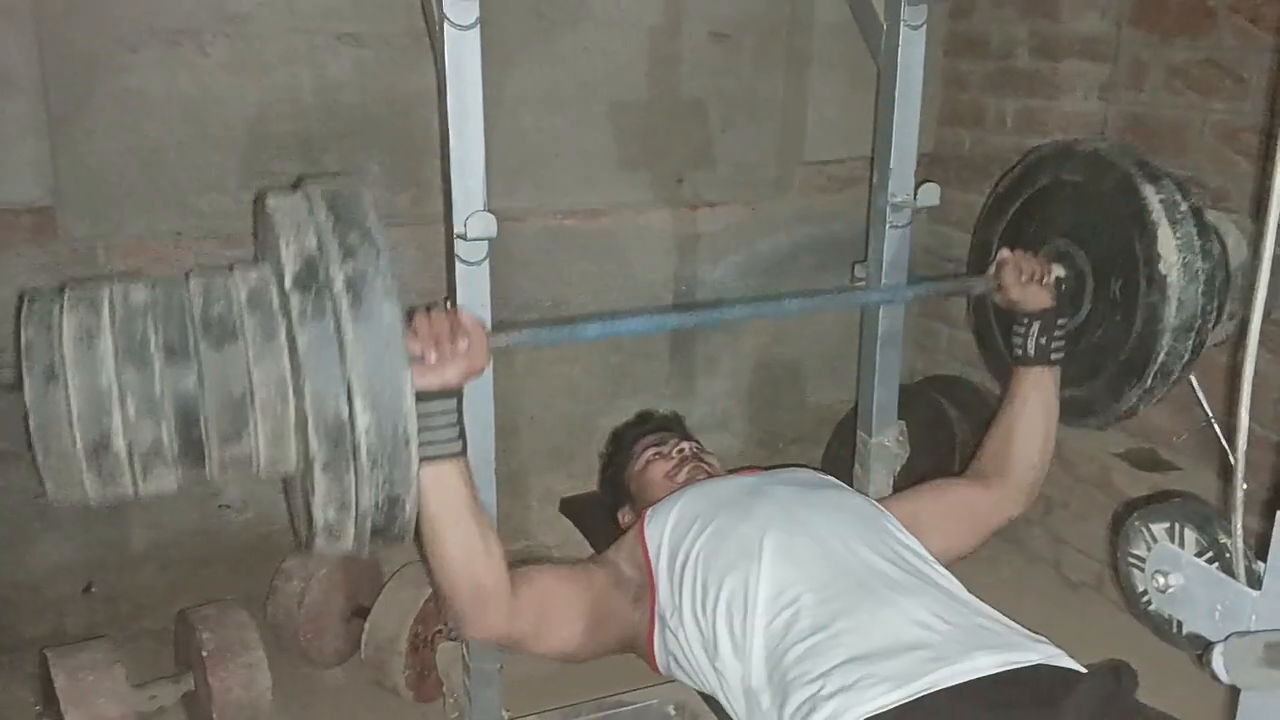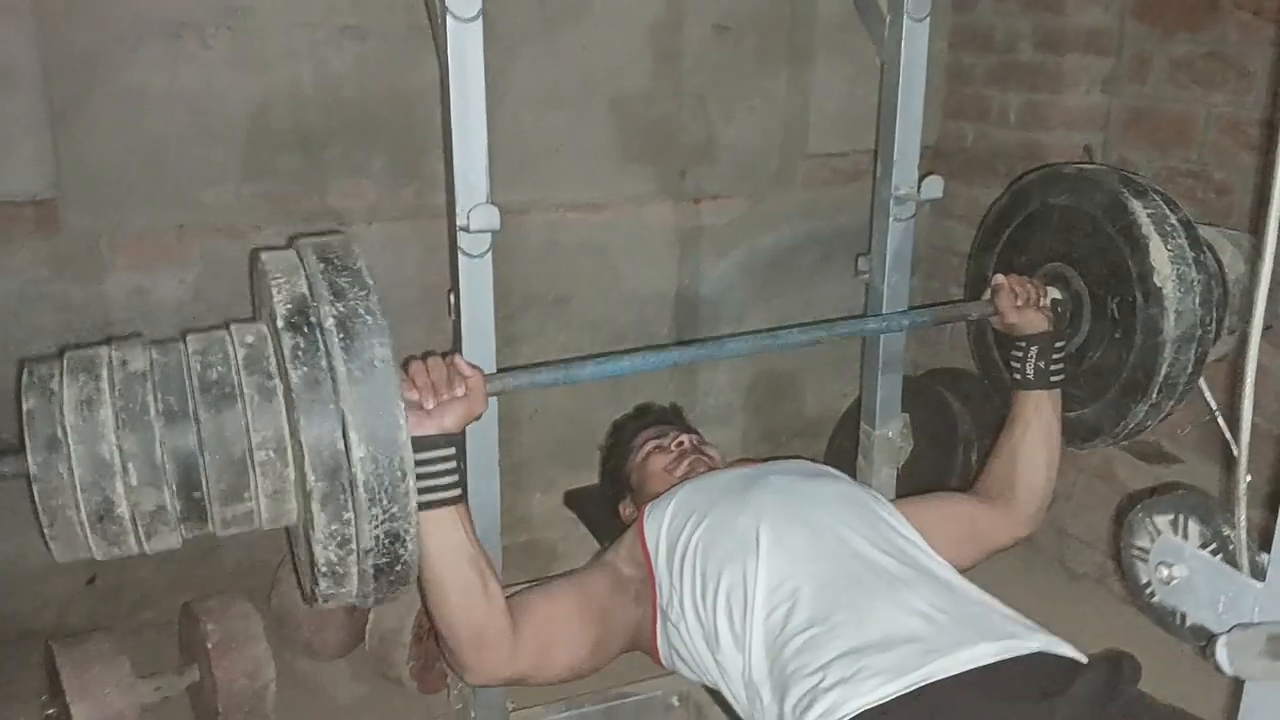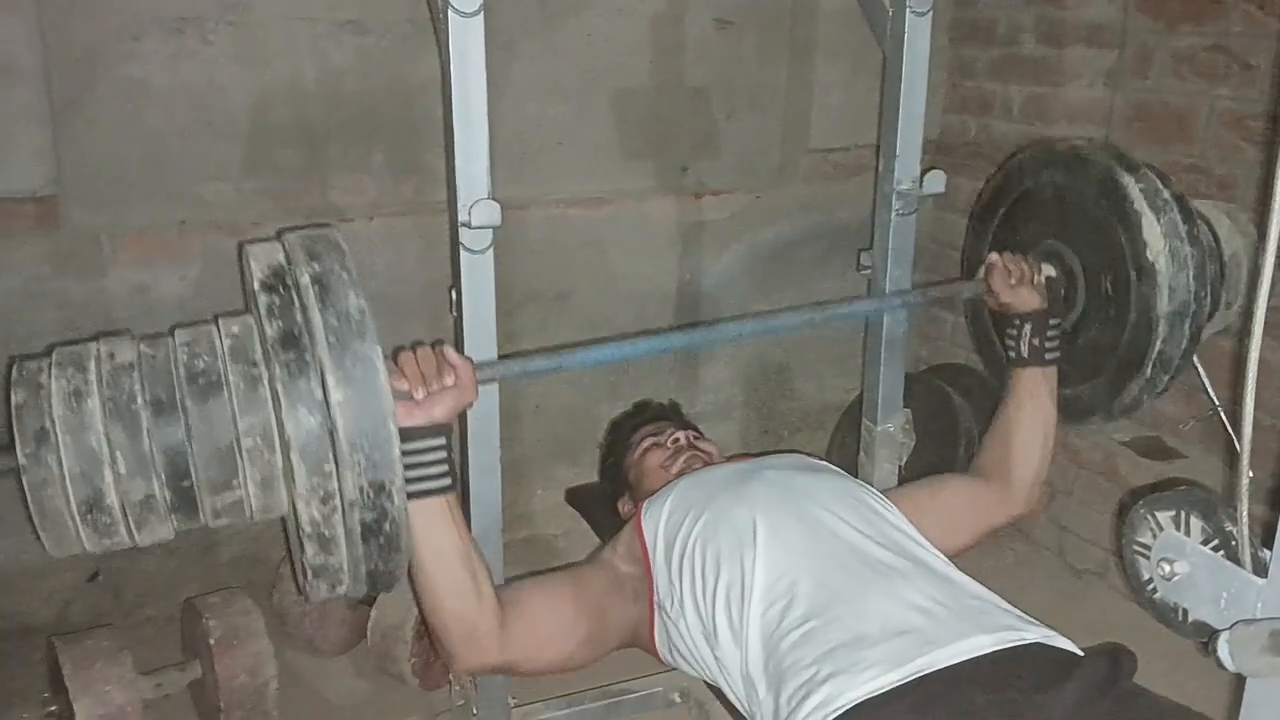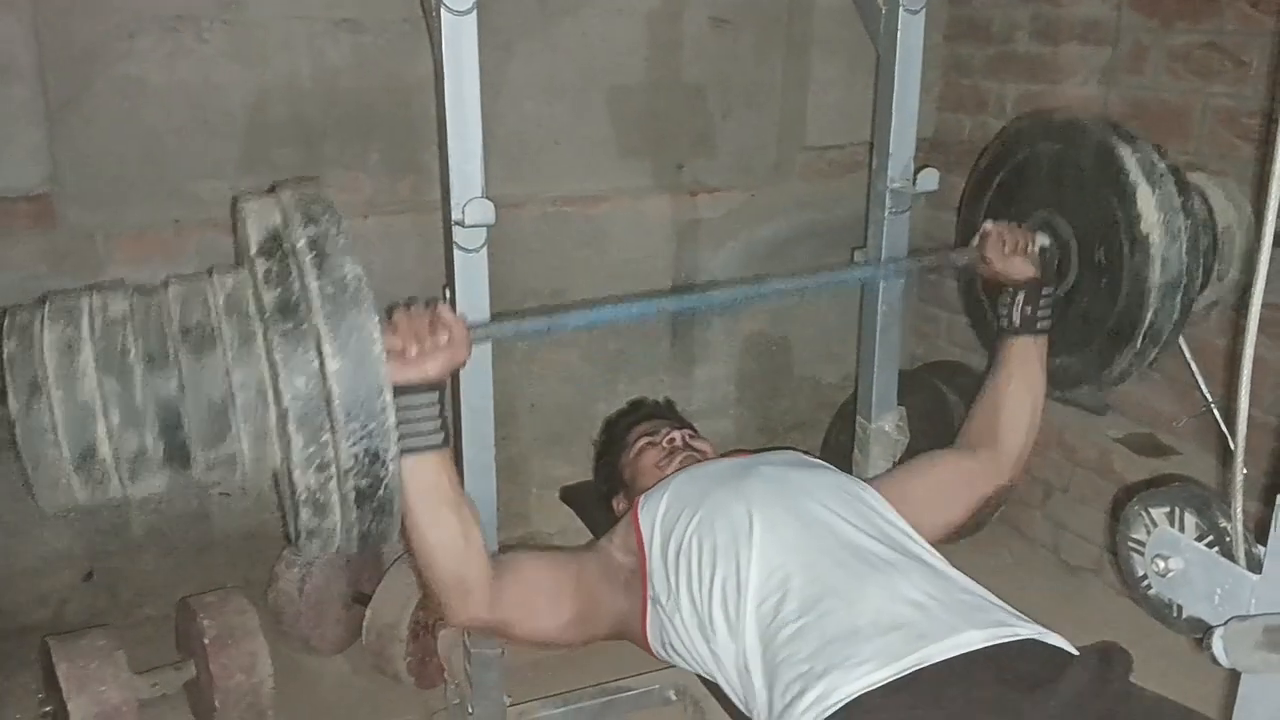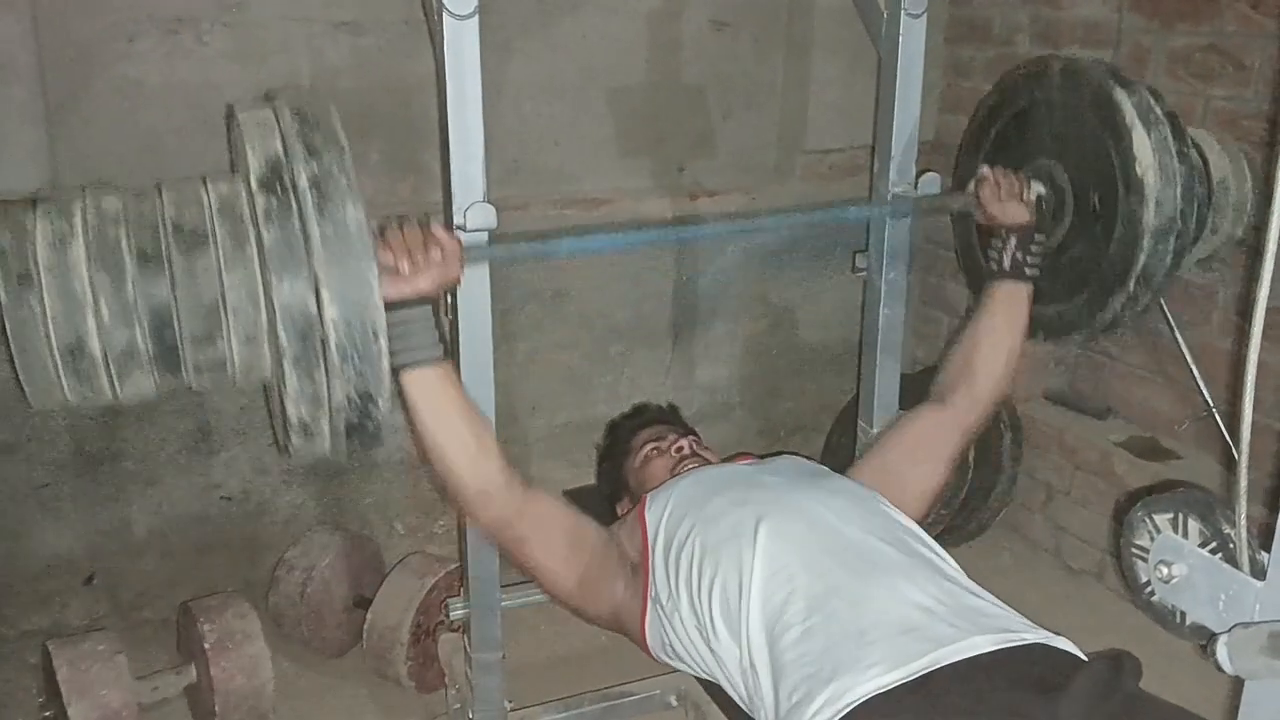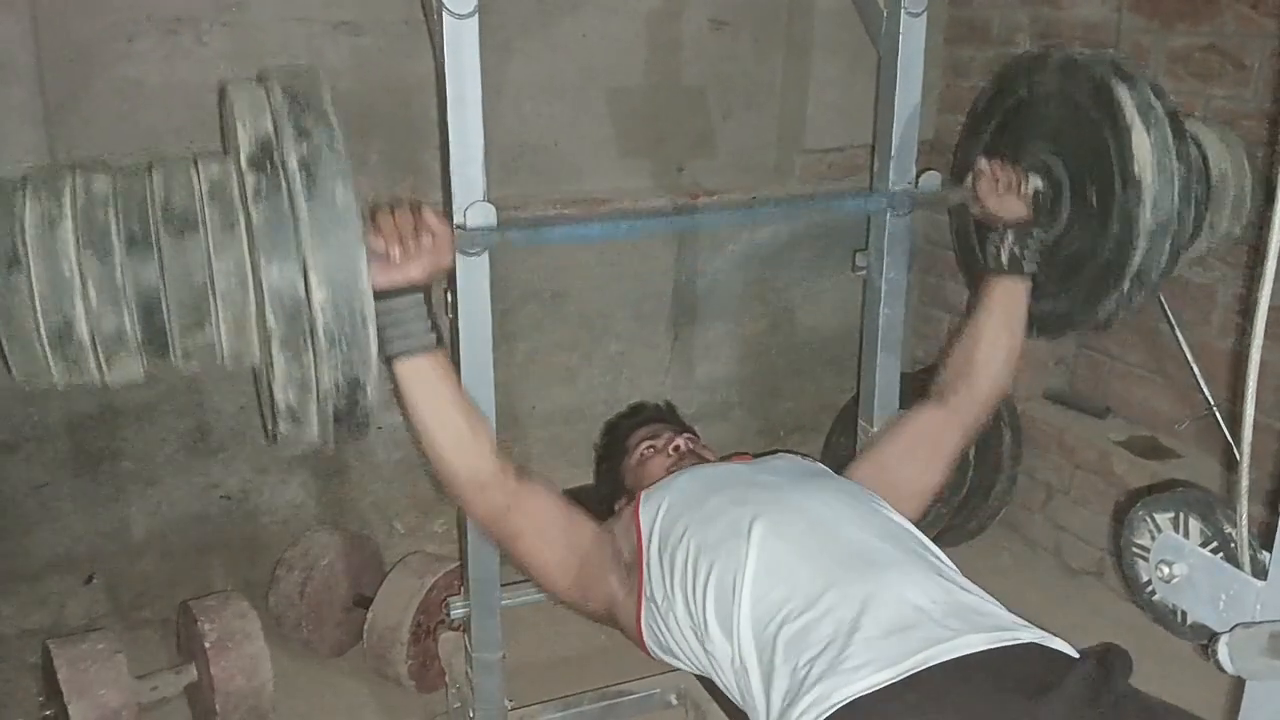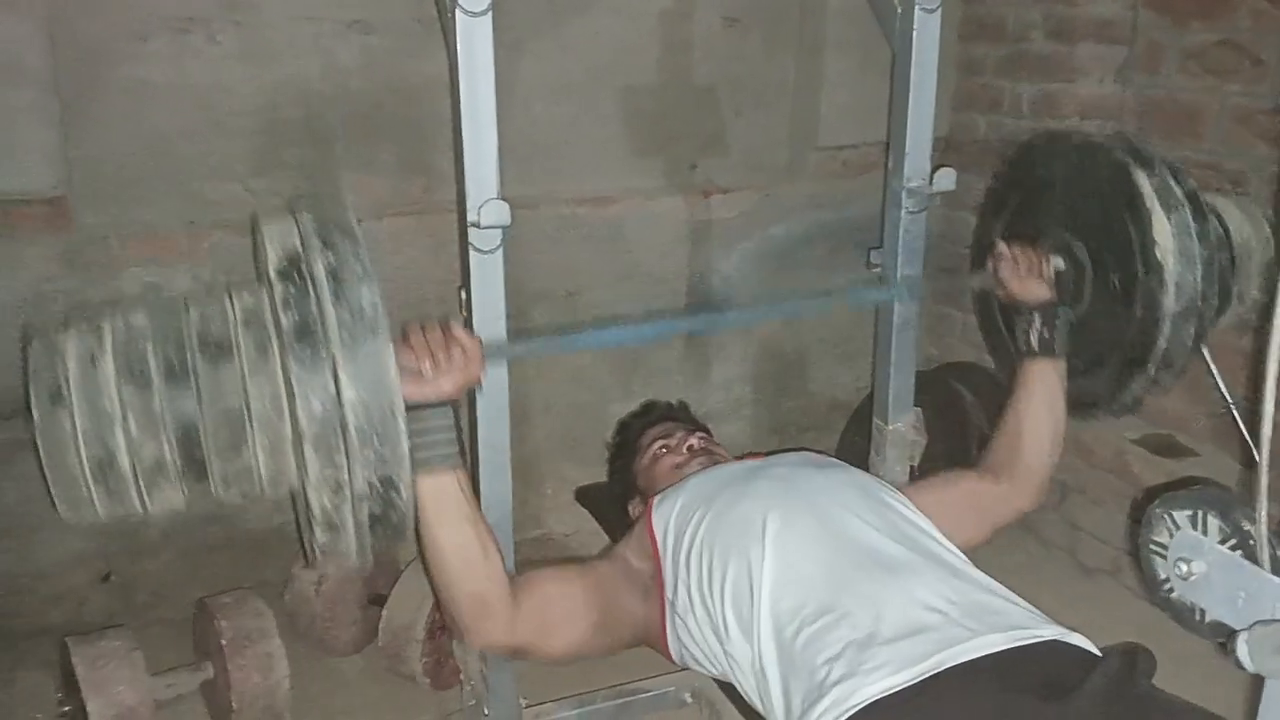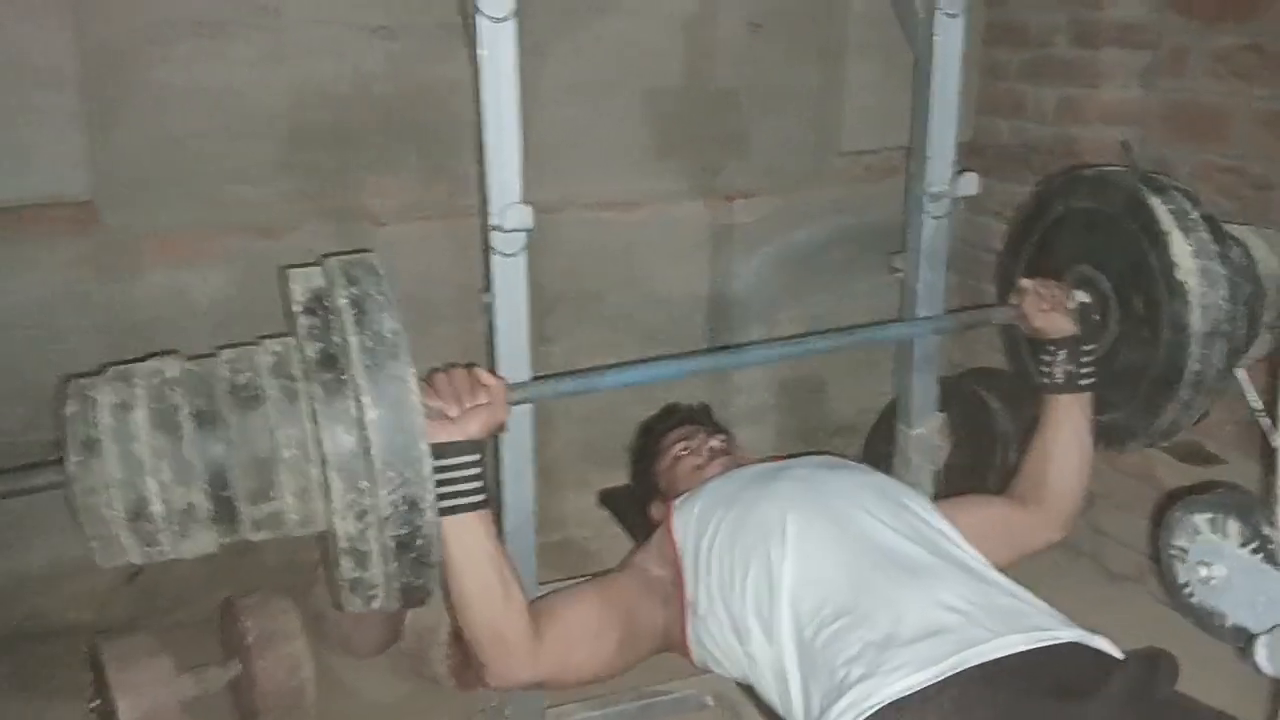
dt=0.3s
person 1, frame 1
left shoulder: (840, 501)
right shoulder: (638, 573)
left elbow: (1003, 486)
right elbow: (487, 604)
left wrist: (1035, 327)
right wrist: (436, 403)
person 1, frame 2
left shoulder: (840, 495)
right shoulder: (642, 566)
left elbow: (1011, 509)
right elbow: (490, 649)
left wrist: (1034, 350)
right wrist: (435, 450)
person 1, frame 3
left shoulder: (837, 490)
right shoulder: (640, 562)
left elbow: (1008, 488)
right elbow: (479, 636)
left wrist: (1031, 329)
right wrist: (423, 439)
person 1, frame 4
left shoulder: (833, 490)
right shoulder: (633, 559)
left elbow: (989, 458)
right elbow: (473, 593)
left wrist: (1023, 299)
right wrist: (416, 399)
person 1, frame 5
left shoulder: (839, 490)
right shoulder: (632, 563)
left elbow: (960, 400)
right elbow: (491, 492)
left wrist: (1013, 248)
right wrist: (410, 313)
person 1, frame 6
left shoulder: (833, 487)
right shoulder: (627, 559)
left elbow: (958, 401)
right elbow: (485, 483)
left wrist: (1011, 239)
right wrist: (403, 303)
person 1, frame 7
left shoulder: (850, 488)
right shoulder: (647, 566)
left elbow: (1014, 478)
right elbow: (489, 611)
left wrist: (1039, 318)
right wrist: (435, 417)
person 1, frame 8
left shoulder: (876, 491)
right shoulder: (670, 570)
left elbow: (1044, 512)
right elbow: (512, 651)
left wrist: (1065, 354)
right wrist: (455, 461)
